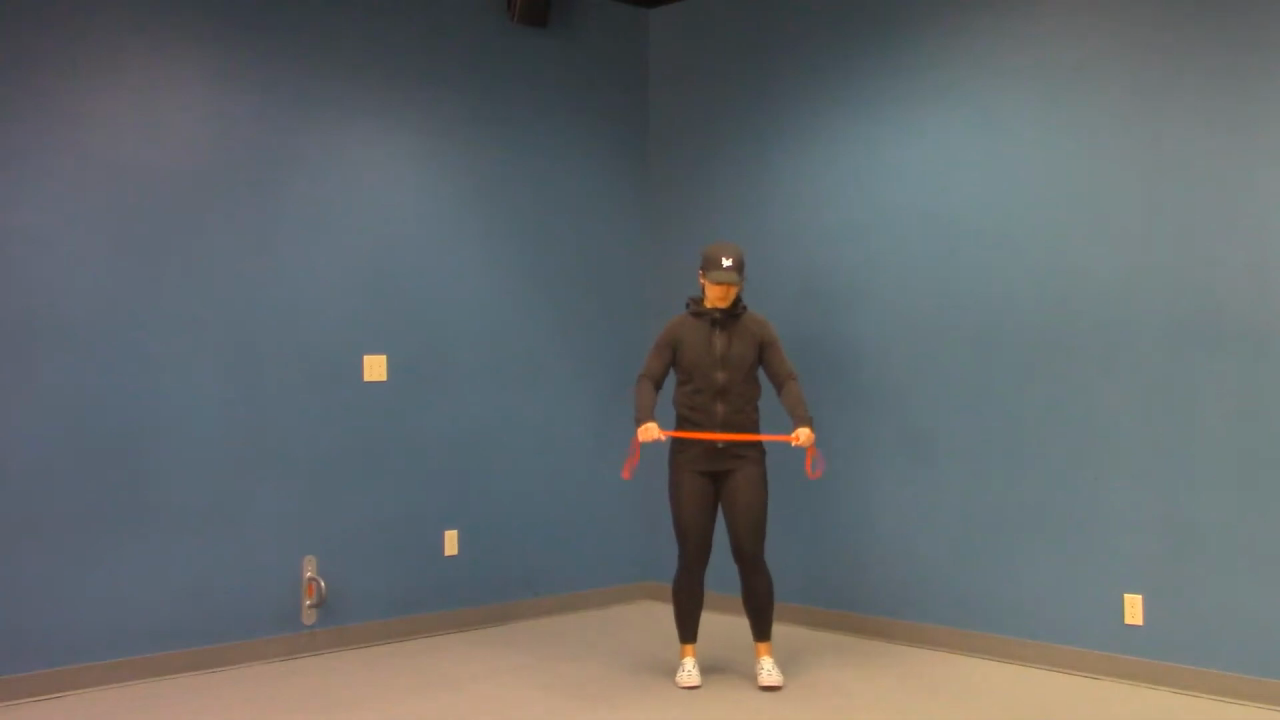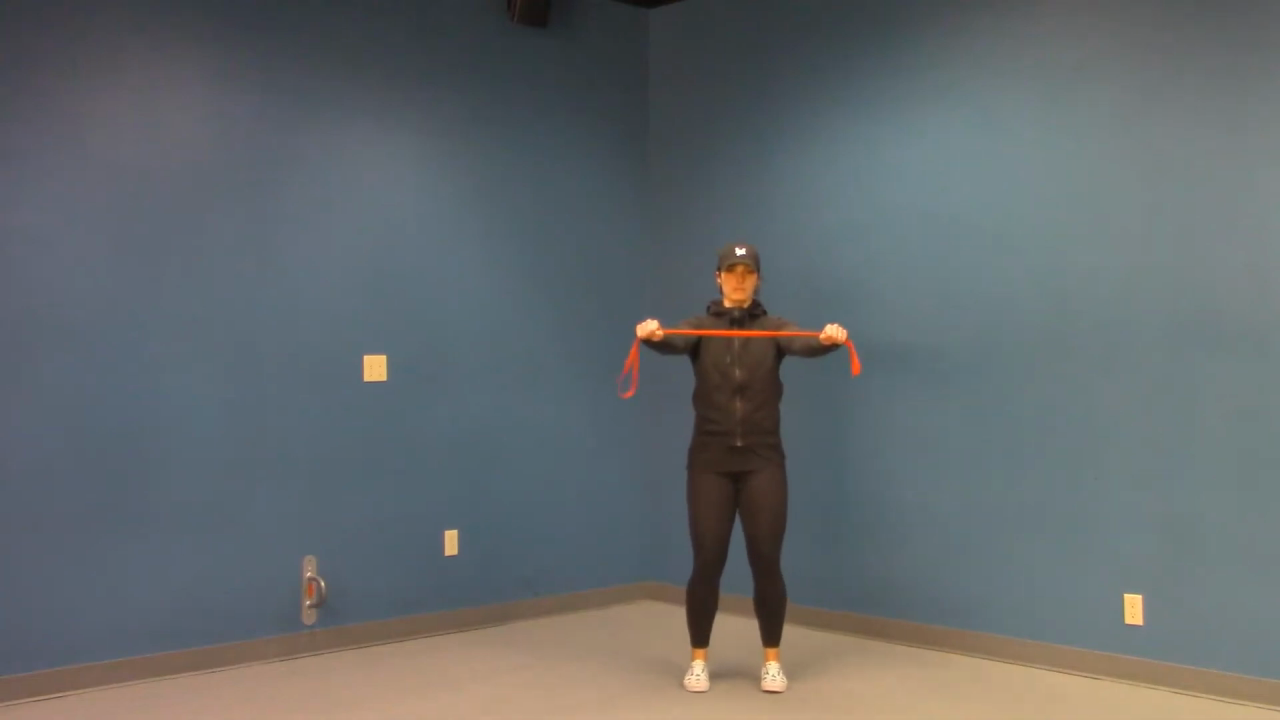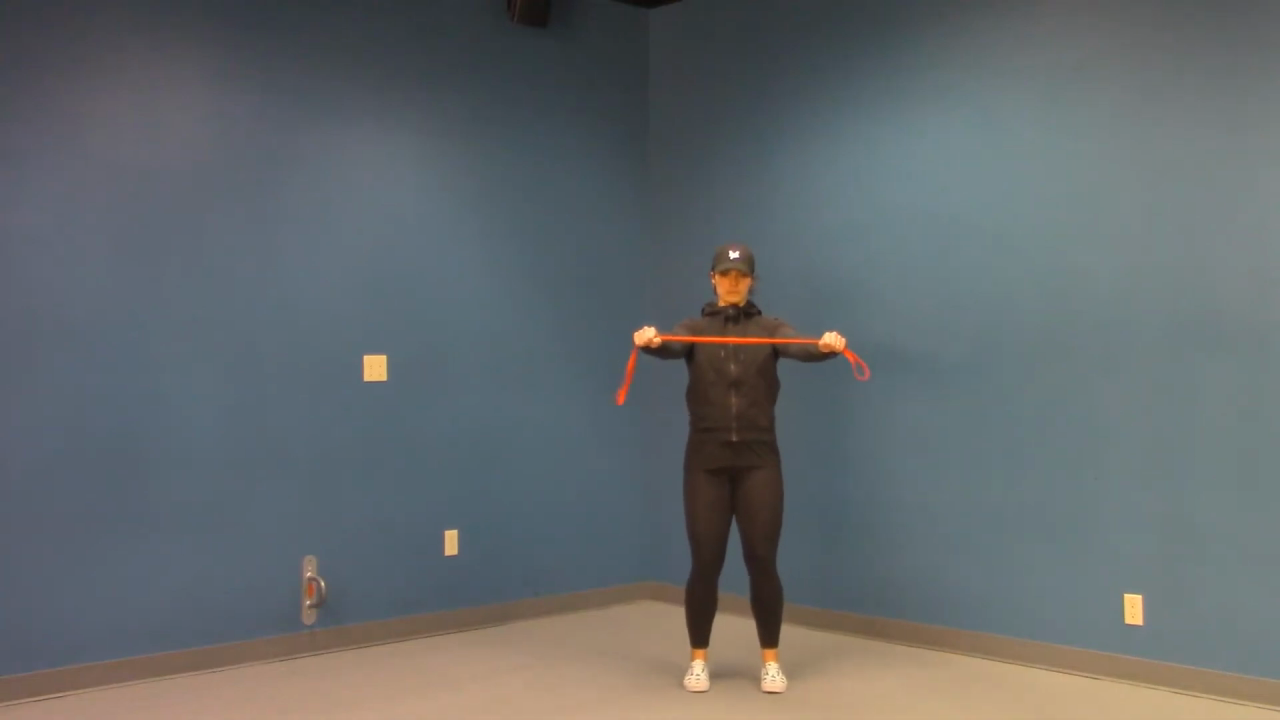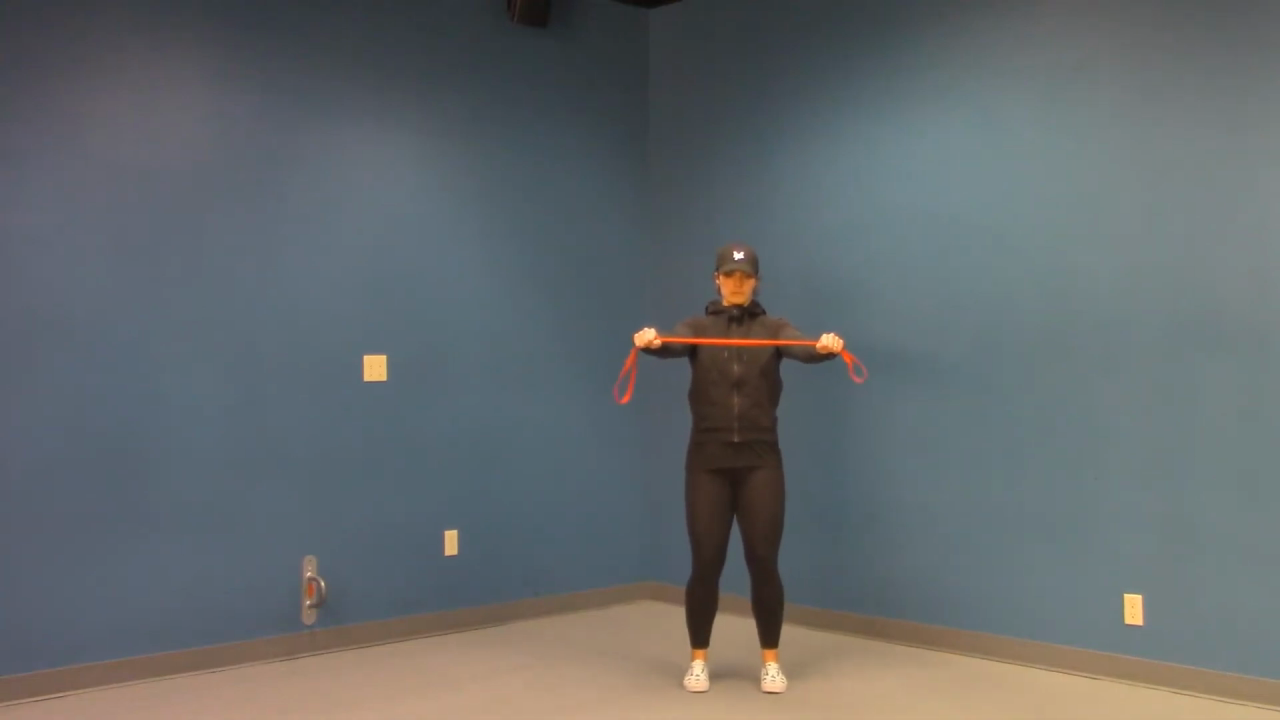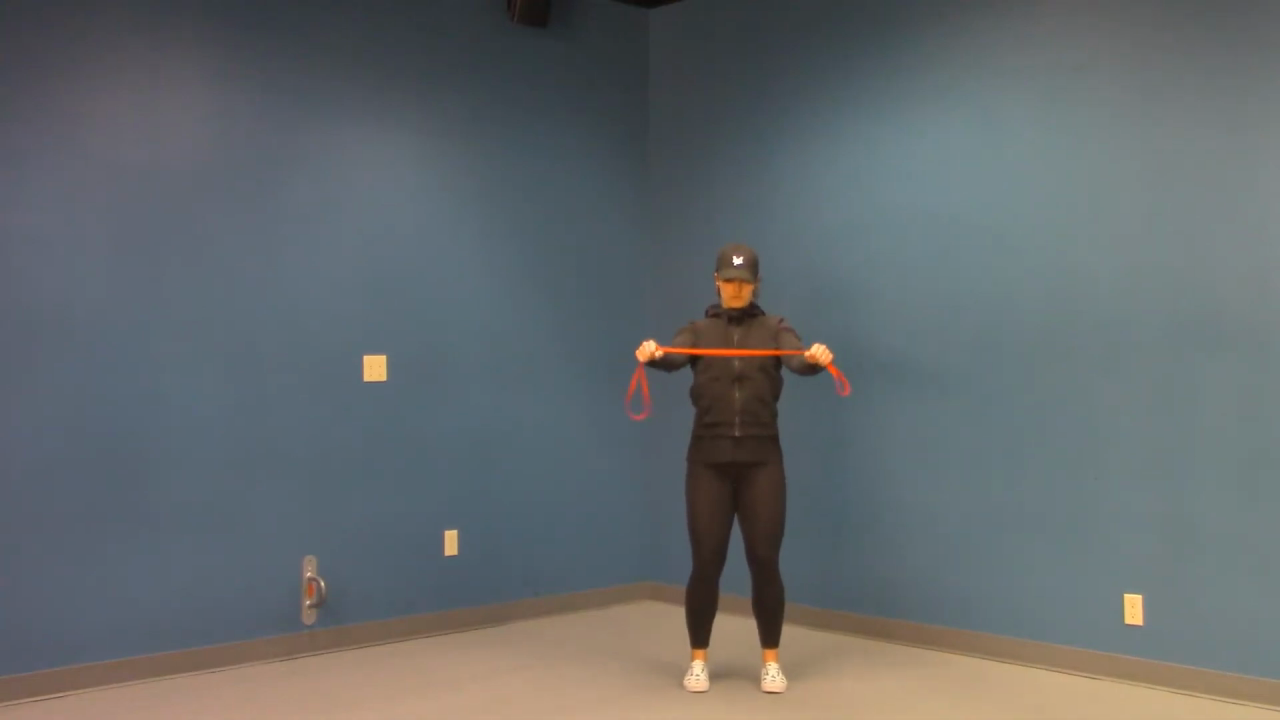
dt=0.7s
person 1, frame 1
left shoulder: (757, 328)
right shoulder: (678, 329)
left elbow: (785, 379)
right elbow: (648, 379)
left wrist: (802, 421)
right wrist: (645, 418)
left hip: (744, 456)
right hip: (691, 457)
left knee: (751, 556)
right knee: (692, 559)
left ankle: (764, 656)
right ankle: (688, 656)
person 1, frame 2
left shoulder: (774, 327)
right shoulder: (700, 327)
left elbow: (803, 345)
right elbow: (674, 342)
left wrist: (827, 339)
right wrist: (653, 335)
left hip: (763, 459)
right hip: (711, 459)
left knee: (766, 562)
right knee: (707, 563)
left ankle: (771, 660)
right ankle: (698, 659)
person 1, frame 3
left shoulder: (769, 328)
right shoulder: (695, 328)
left elbow: (798, 348)
right elbow: (671, 347)
left wrist: (825, 346)
right wrist: (651, 341)
left hip: (758, 459)
right hip: (706, 460)
left knee: (762, 562)
right knee: (705, 563)
left ankle: (770, 660)
right ankle: (698, 659)
person 1, frame 4
left shoulder: (772, 327)
right shoulder: (699, 326)
left elbow: (800, 348)
right elbow: (673, 344)
left wrist: (824, 347)
right wrist: (651, 341)
left hip: (760, 460)
right hip: (708, 460)
left knee: (763, 563)
right knee: (706, 564)
left ankle: (770, 660)
right ankle: (698, 659)
person 1, frame 5
left shoulder: (774, 328)
right shoulder: (699, 330)
left elbow: (797, 359)
right elbow: (674, 358)
left wrist: (817, 359)
right wrist: (652, 354)
left hip: (762, 459)
right hip: (709, 458)
left knee: (764, 562)
right knee: (706, 563)
left ankle: (771, 660)
right ankle: (698, 659)
